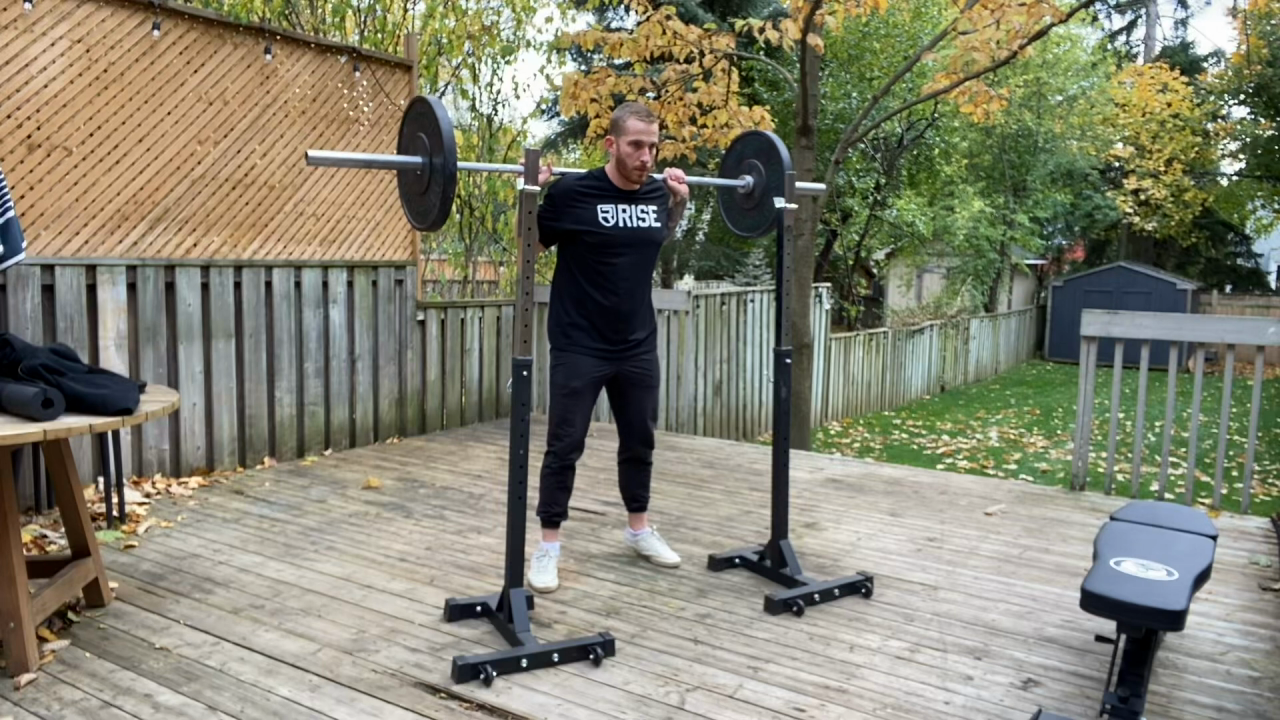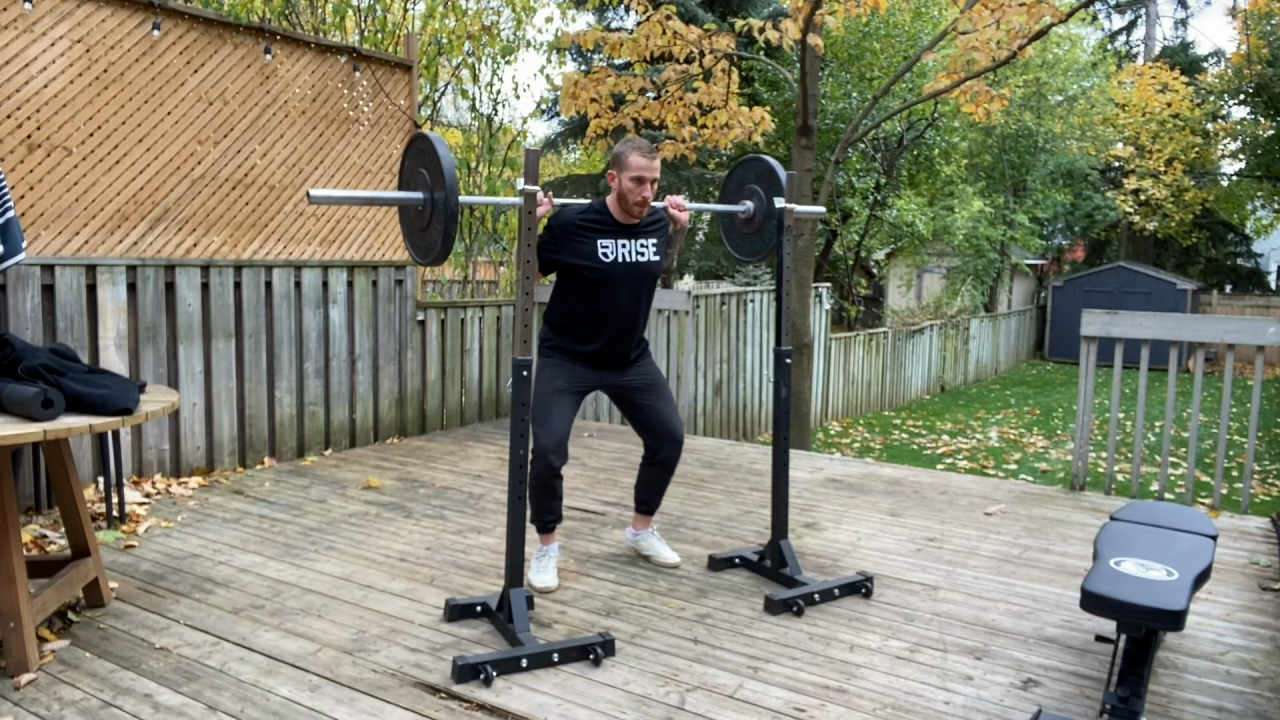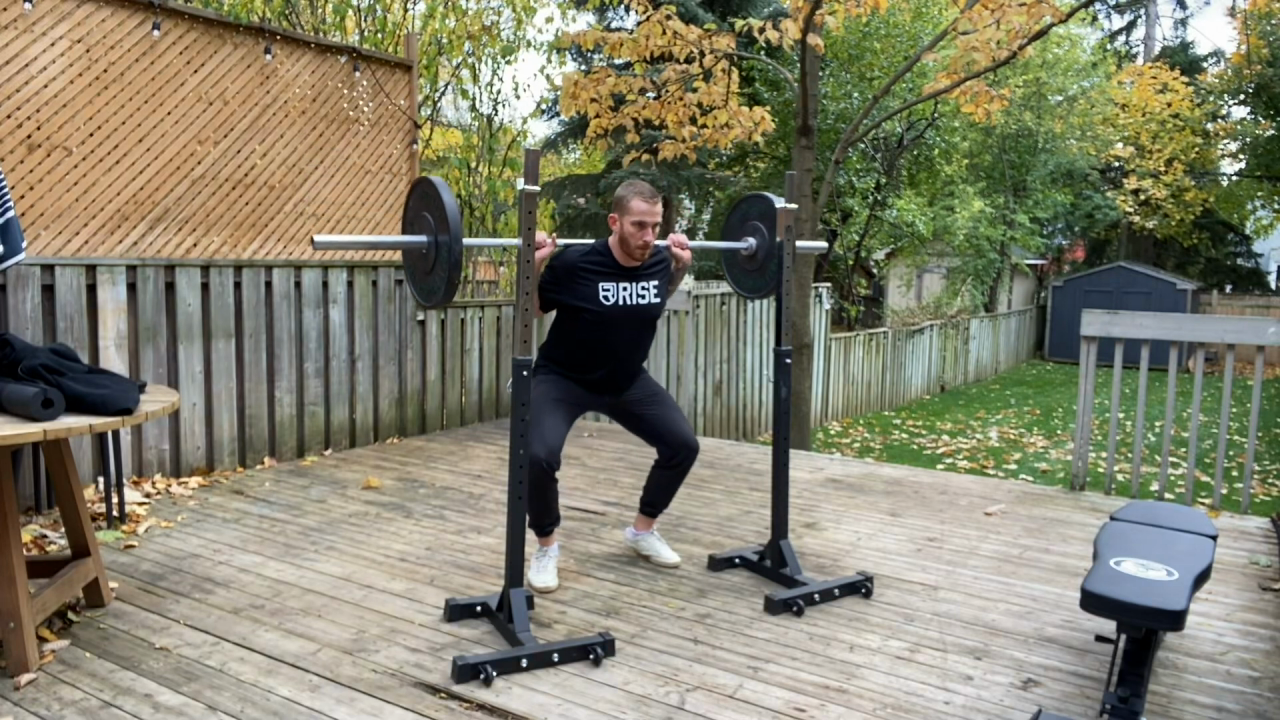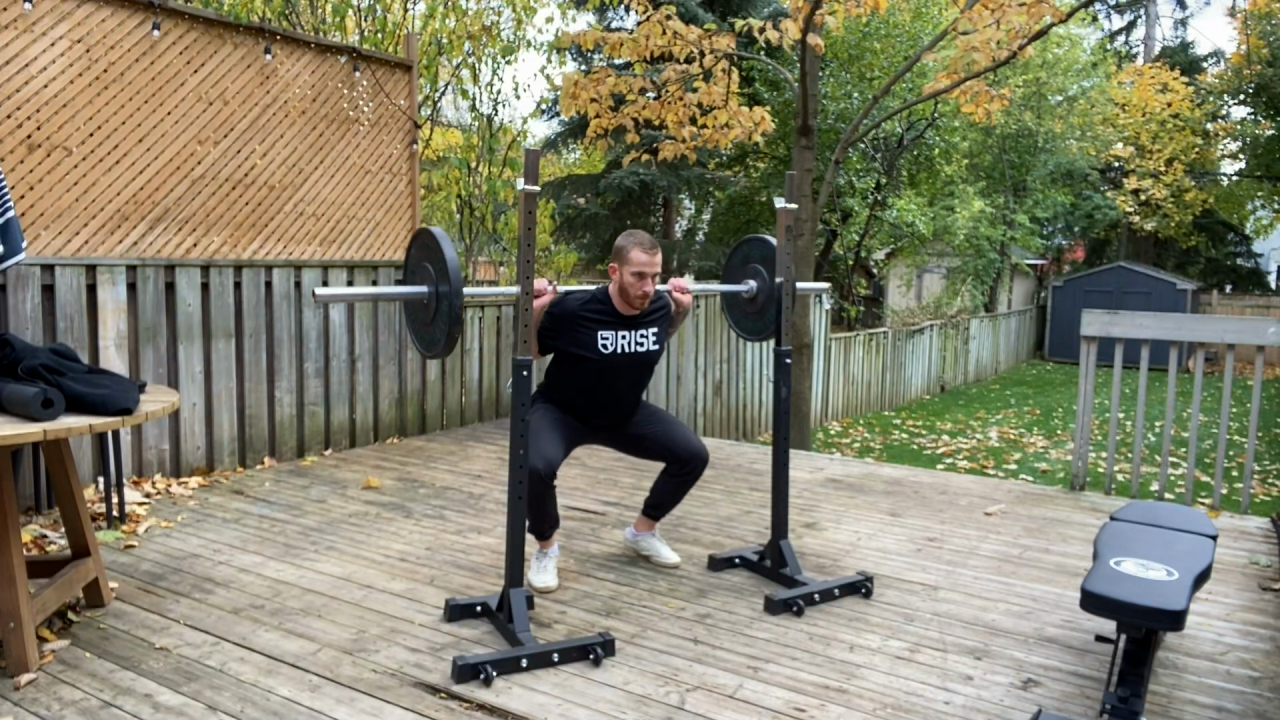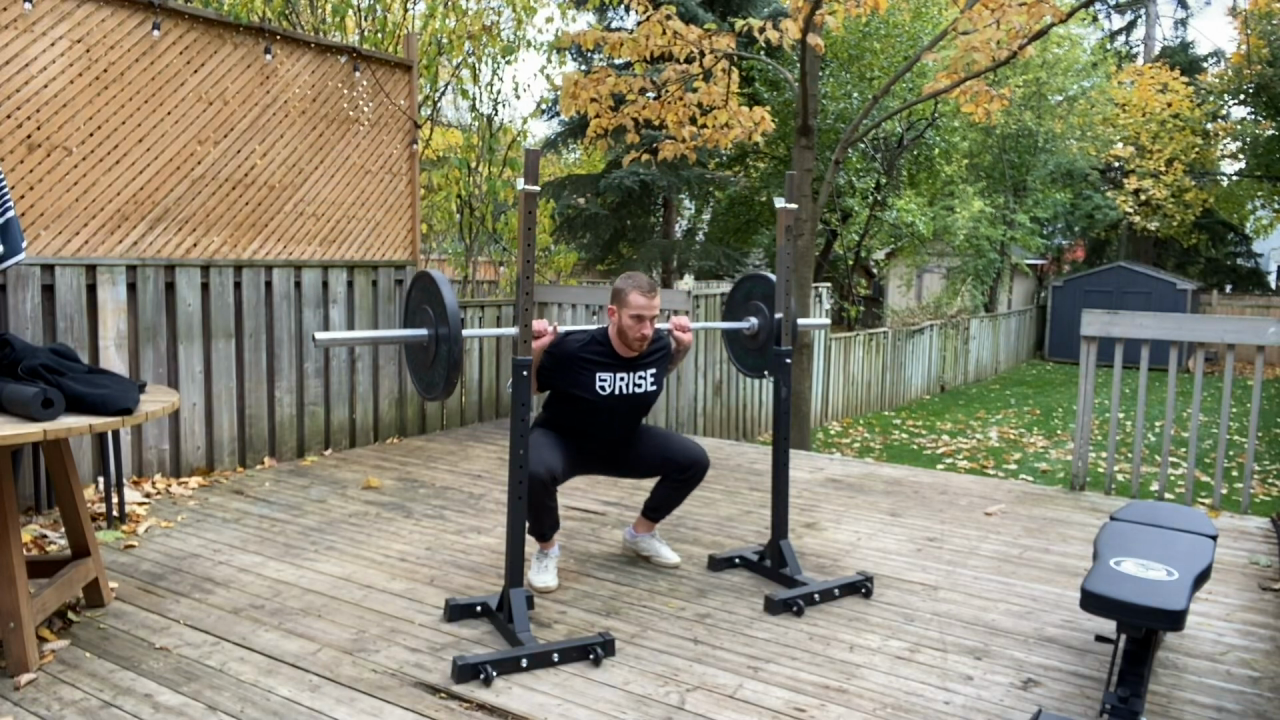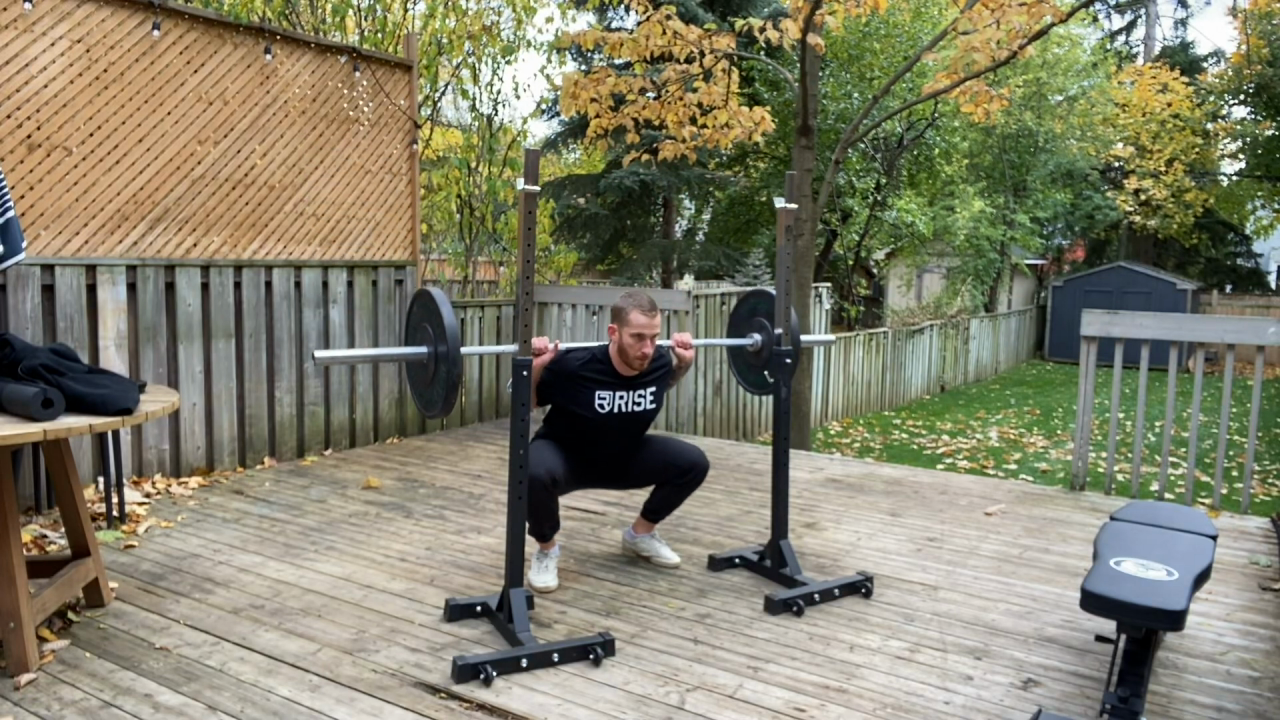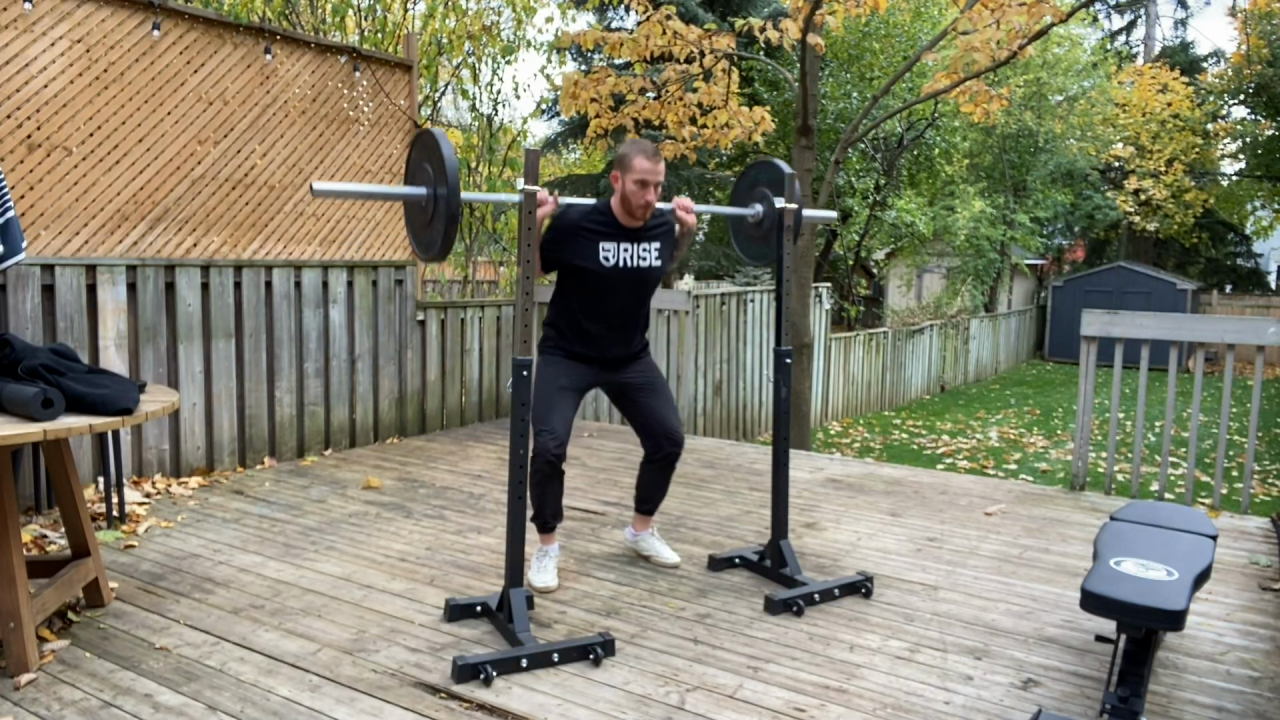
dt=0.7s
person 1, frame 1
left shoulder: (657, 194)
right shoulder: (572, 193)
right elbow: (528, 246)
left wrist: (679, 202)
left hip: (638, 344)
right hip: (580, 345)
left knee: (639, 442)
right knee: (565, 446)
left ankle: (639, 529)
right ankle: (547, 546)
person 1, frame 2
left shoulder: (657, 223)
right shoulder: (573, 224)
left wrist: (679, 228)
left hip: (630, 356)
right hip: (567, 356)
left knee: (669, 438)
right knee: (548, 450)
left ankle: (641, 530)
right ankle: (546, 547)
person 1, frame 3
left shoulder: (659, 262)
right shoulder: (574, 263)
right elbow: (531, 308)
left wrist: (681, 266)
right wrist: (534, 265)
left hip: (627, 379)
right hip: (563, 377)
left knee: (683, 445)
right knee: (540, 456)
left ankle: (642, 530)
right ankle: (545, 547)
person 1, frame 4
left shoulder: (658, 308)
right shoulder: (574, 310)
right elbow: (527, 352)
left wrist: (682, 308)
right wrist: (534, 312)
left hip: (625, 412)
right hip: (561, 411)
left knee: (693, 454)
right knee: (537, 466)
left ankle: (642, 532)
right ankle: (546, 549)
person 1, frame 5
left shoulder: (658, 345)
right shoulder: (574, 350)
left wrist: (682, 346)
right wrist: (534, 351)
left hip: (623, 442)
right hip: (562, 439)
left knee: (693, 460)
right knee: (537, 471)
left ankle: (641, 532)
right ankle: (546, 549)
person 1, frame 6
left shoulder: (658, 362)
right shoulder: (574, 367)
left wrist: (684, 361)
right wrist: (534, 368)
left hip: (624, 457)
right hip: (564, 453)
left knee: (693, 463)
right knee: (537, 473)
left ankle: (640, 533)
right ankle: (546, 550)
person 1, frame 7
left shoulder: (662, 226)
right shoulder: (576, 223)
right elbow: (529, 272)
left wrist: (687, 229)
right wrist: (537, 223)
left hip: (630, 356)
right hip: (568, 355)
left knee: (669, 439)
right knee: (549, 447)
left ankle: (641, 530)
right ankle: (546, 546)
